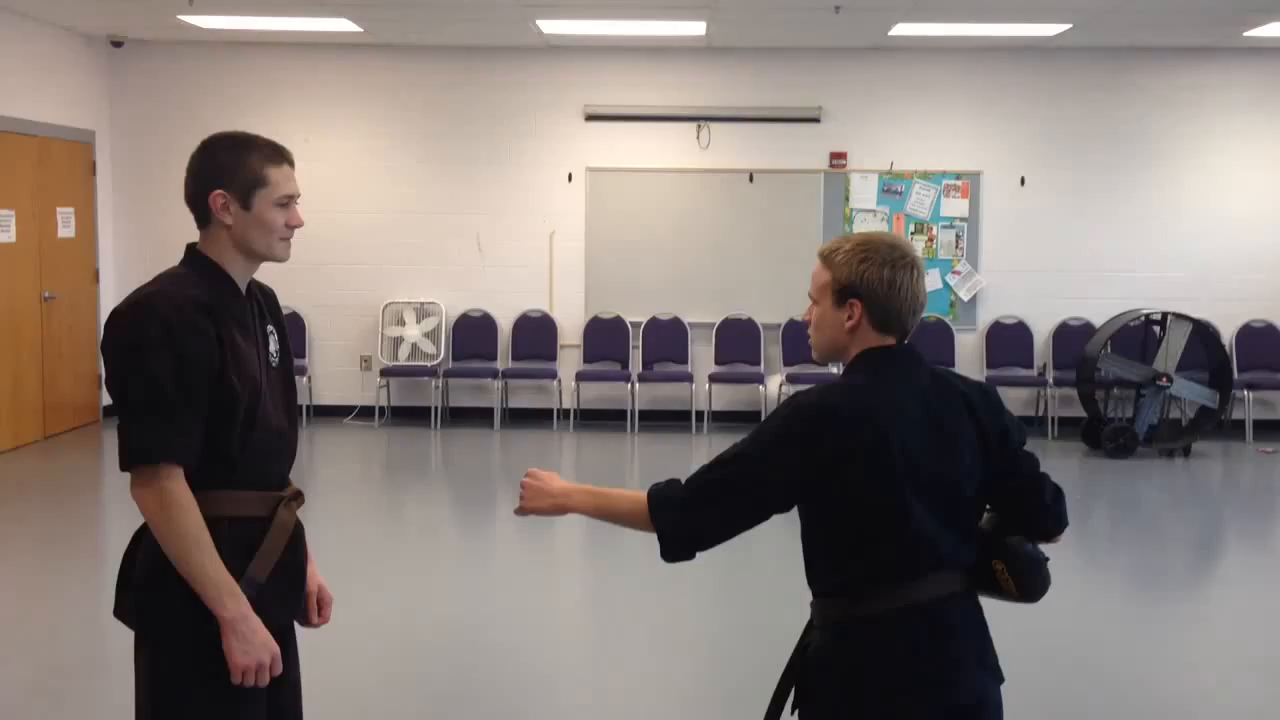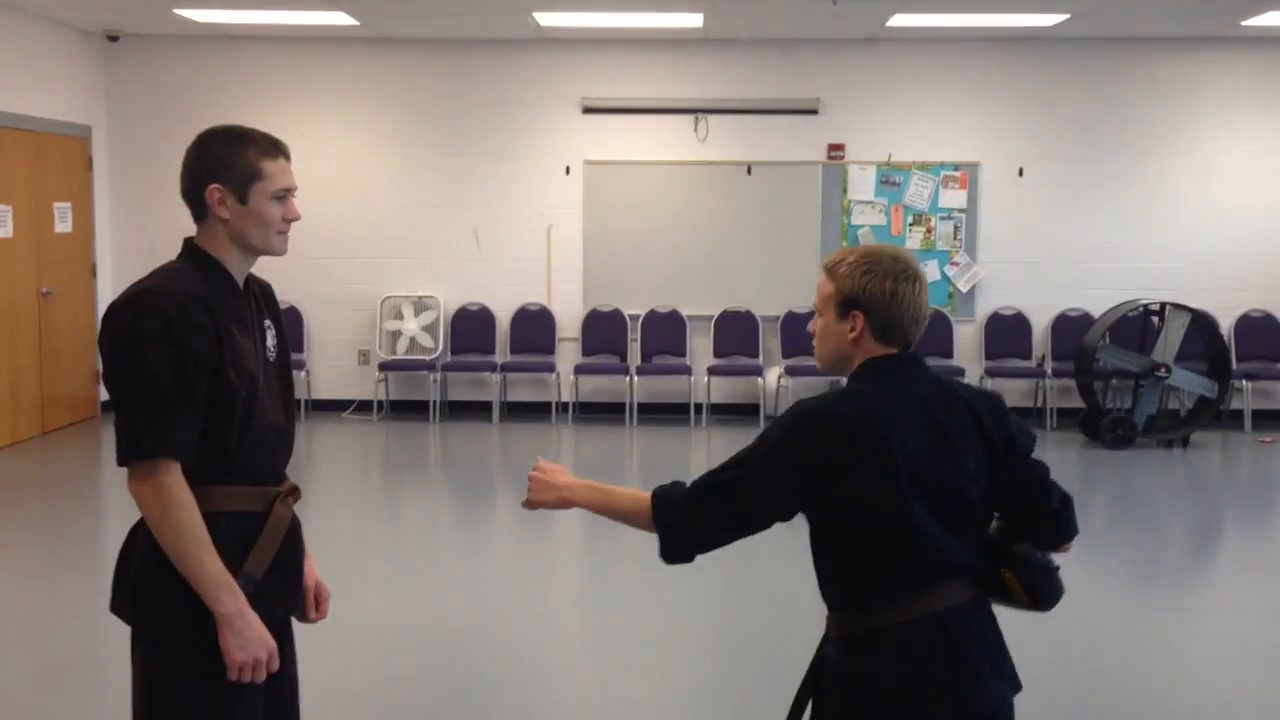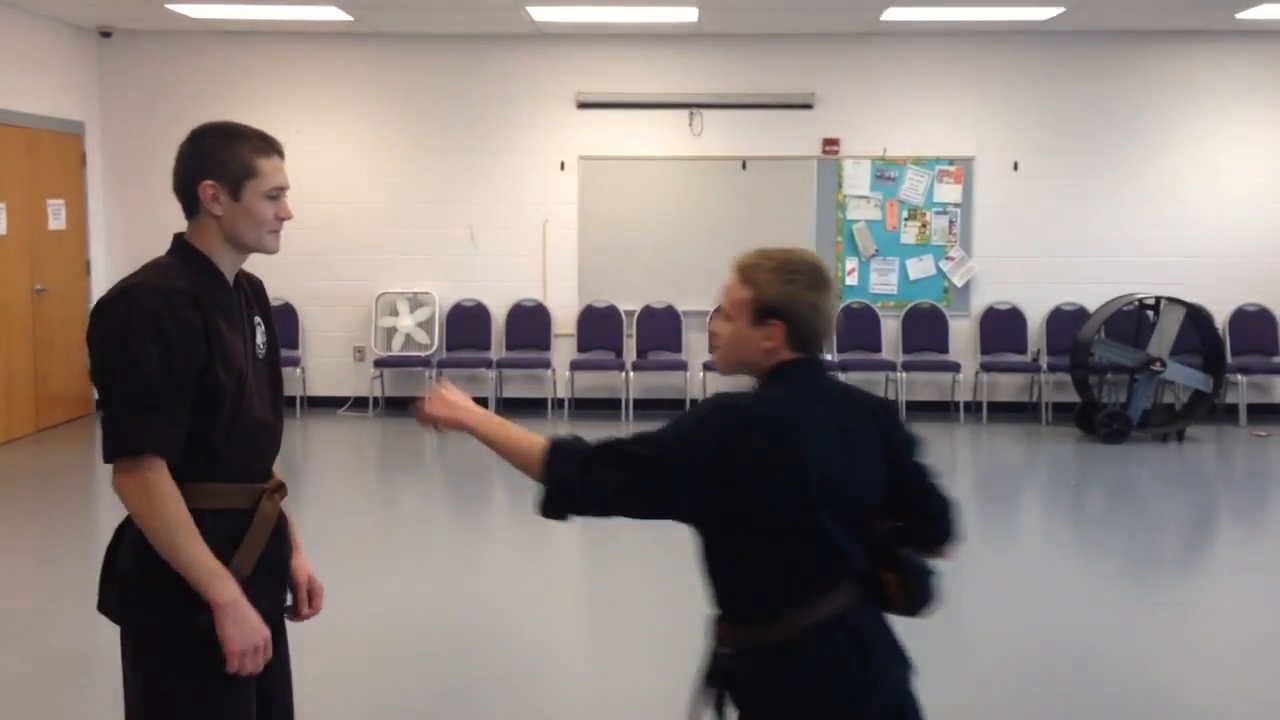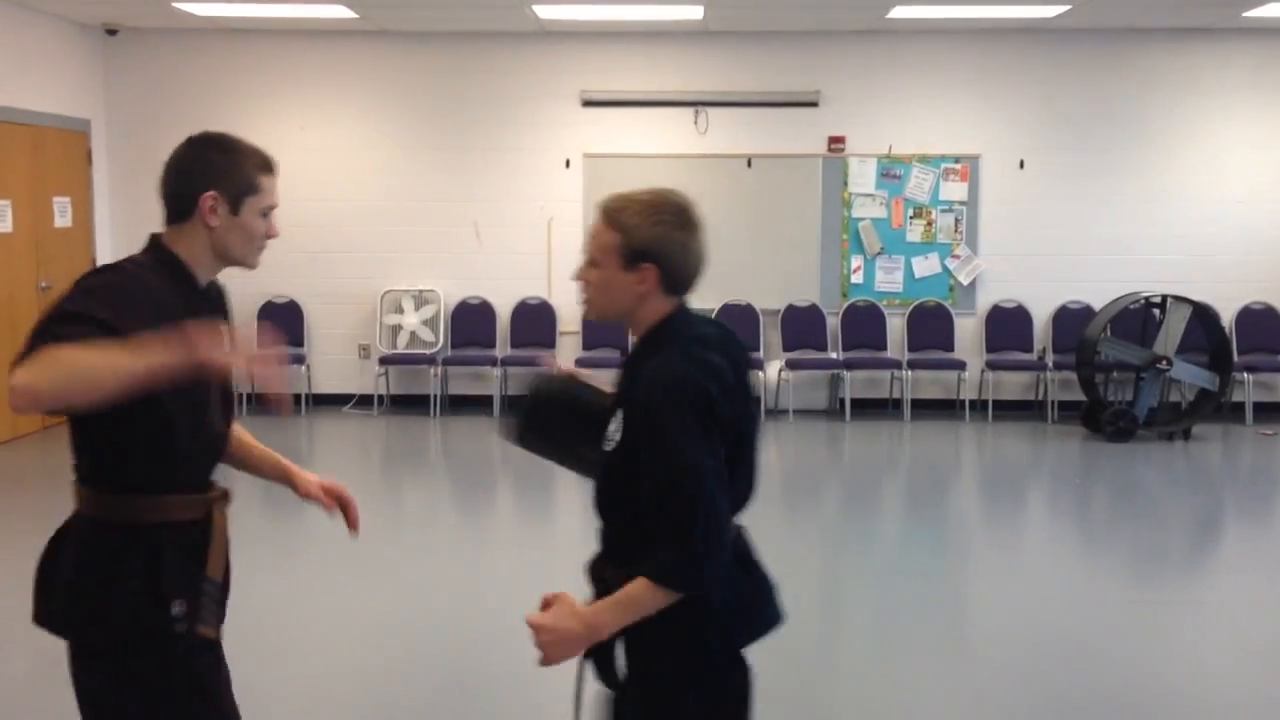
dt=0.3s
person 1, frame 1
left shoulder: (261, 305)
right shoulder: (162, 317)
right elbow: (157, 482)
left wrist: (299, 562)
right wrist: (234, 613)
left hip: (257, 565)
right hip: (199, 583)
person 1, frame 2
left shoulder: (257, 298)
right shoulder: (160, 311)
right elbow: (155, 476)
left wrist: (296, 555)
right wrist: (230, 609)
left hip: (255, 559)
right hip: (197, 577)
person 1, frame 3
left shoulder: (247, 295)
right shoulder: (149, 306)
right elbow: (138, 474)
left wrist: (287, 551)
right wrist: (225, 598)
left hip: (242, 558)
right hip: (184, 576)
person 1, frame 4
left shoulder: (199, 297)
right shoulder: (122, 293)
right elbow: (32, 385)
left wrist: (293, 475)
right wrist: (186, 350)
left hip: (167, 561)
right hip: (131, 572)
person 2, frame 1
left shoulder: (823, 416)
right shoulder: (972, 402)
left elbow: (694, 510)
right elbow: (1045, 520)
left wrist: (568, 497)
left hip: (865, 661)
right hip: (955, 647)
person 2, frame 2
left shoulder: (824, 426)
right shoulder: (978, 410)
left elbow: (695, 514)
right elbow: (1055, 530)
left wrist: (574, 490)
left hip: (881, 669)
right hip: (968, 655)
person 2, frame 3
left shoulder: (735, 427)
right shoulder: (868, 415)
left elbow: (588, 473)
right elbow: (934, 532)
left wrist: (472, 419)
left hip: (791, 673)
right hip: (856, 650)
person 2, frame 4
left shoulder: (670, 389)
right shoulder: (703, 344)
left elbow: (694, 551)
left wrist: (591, 623)
right wrist: (604, 409)
left hip: (686, 618)
